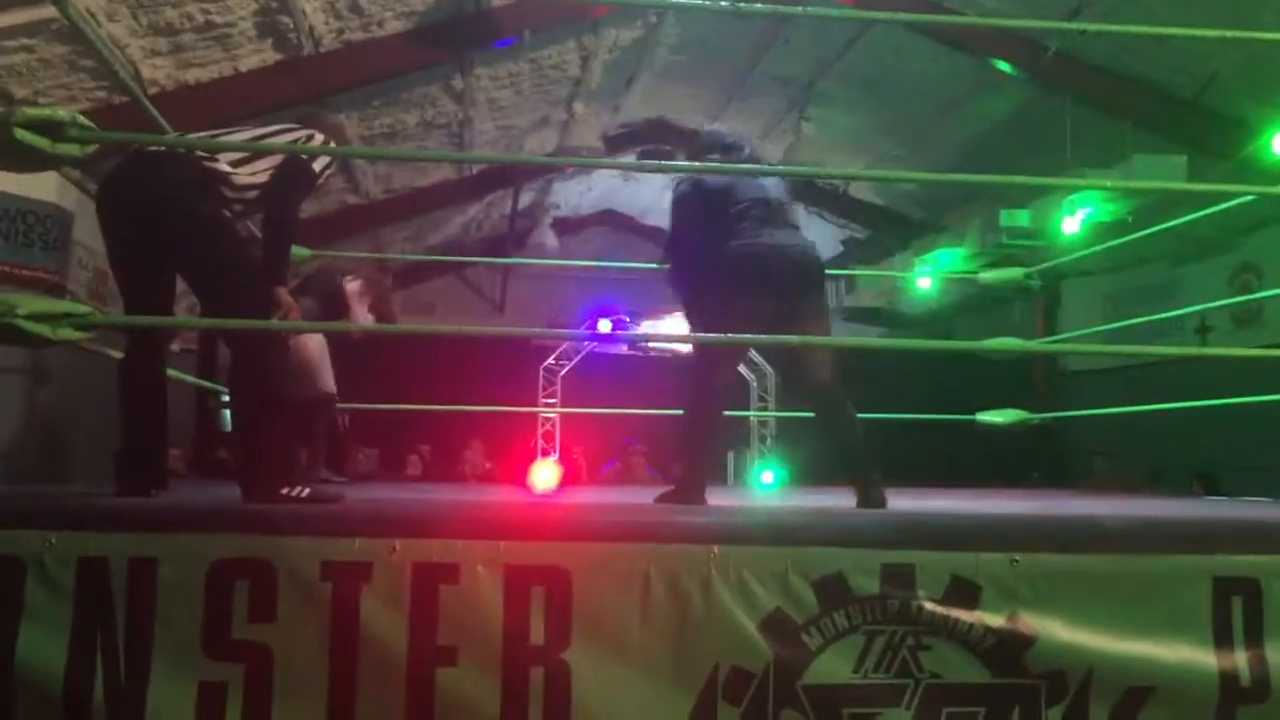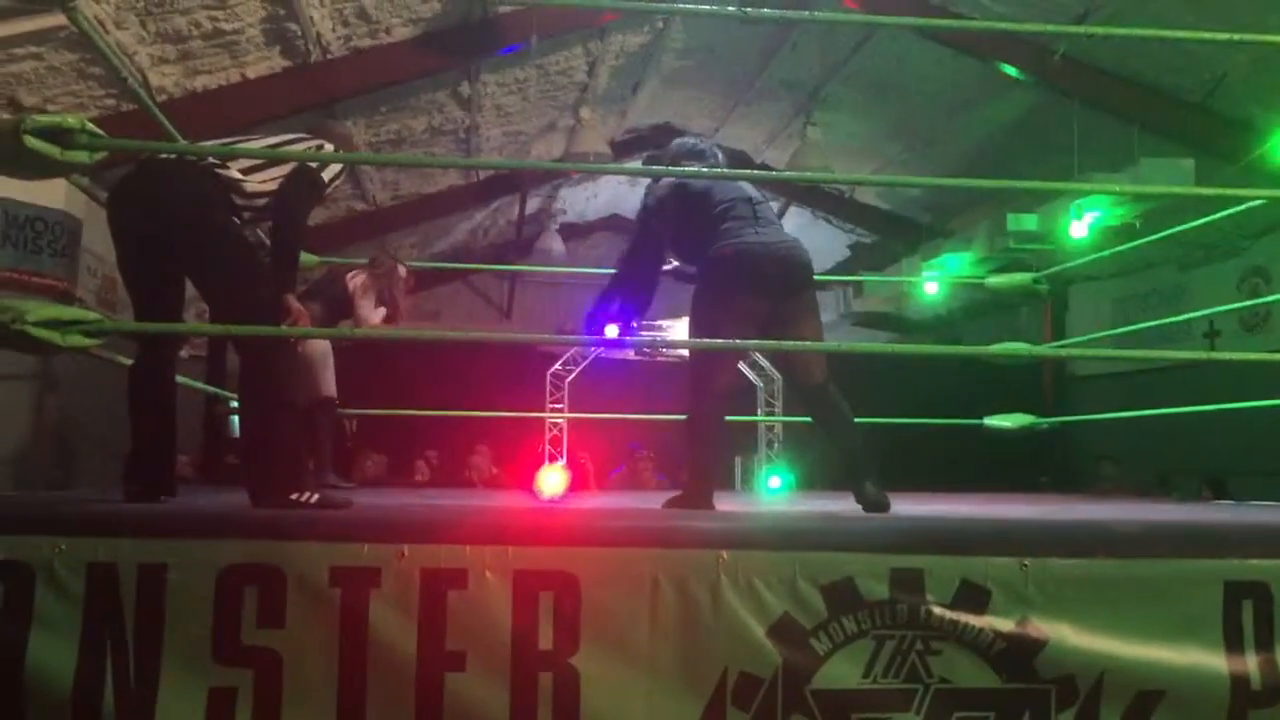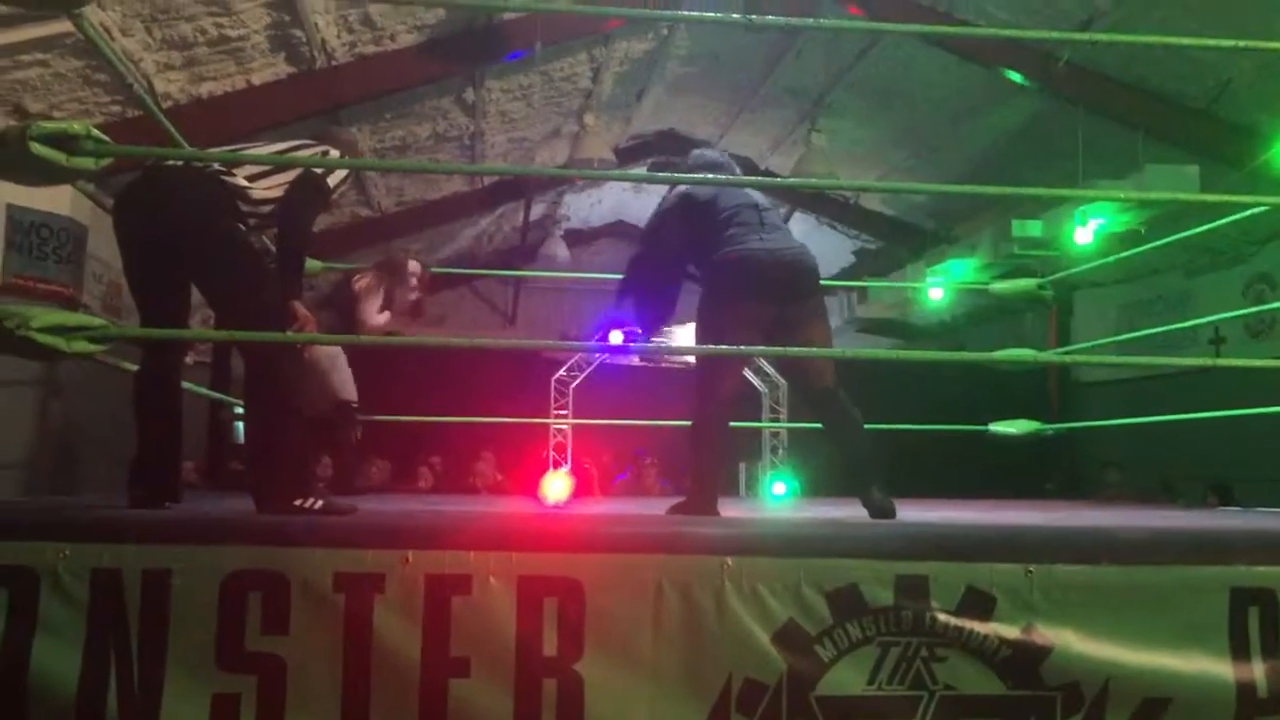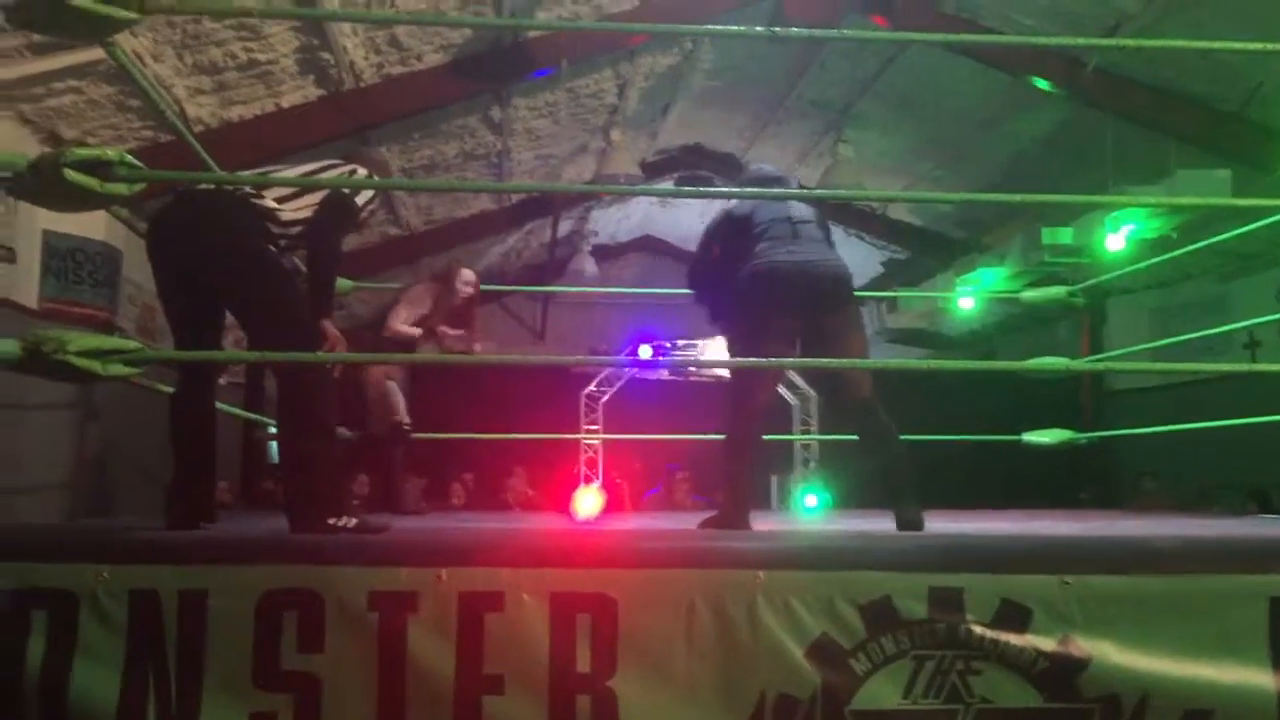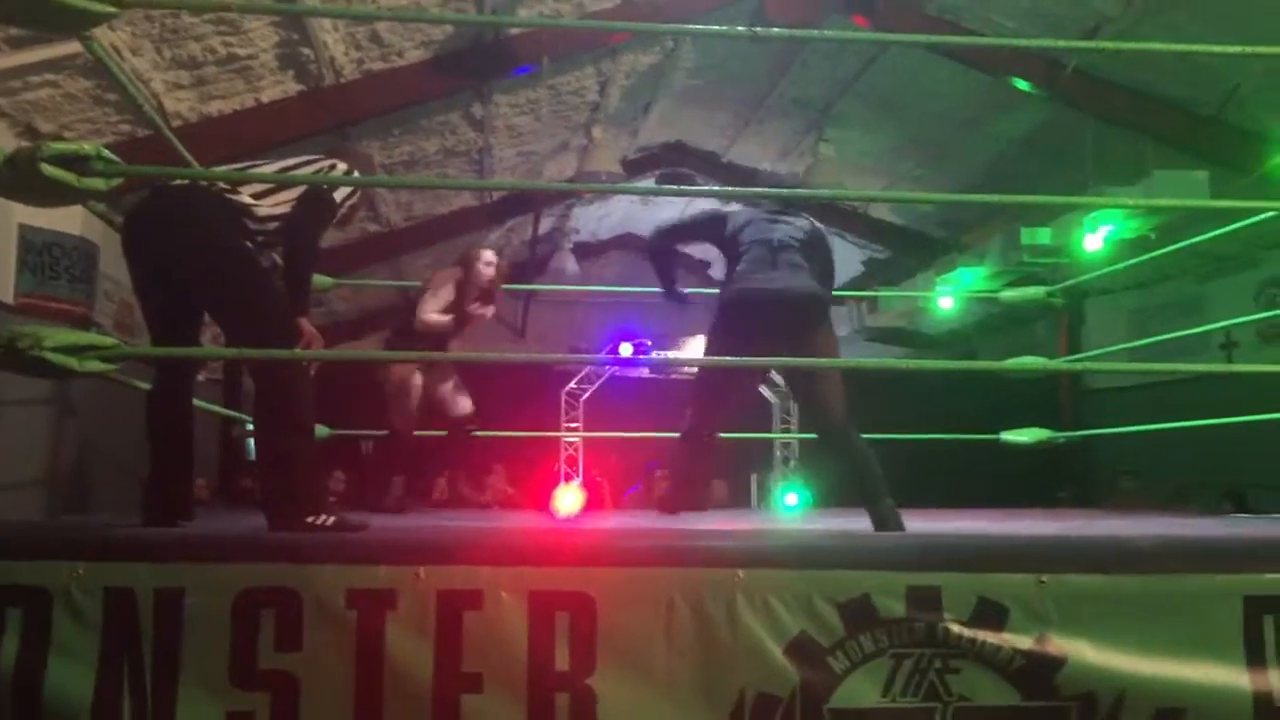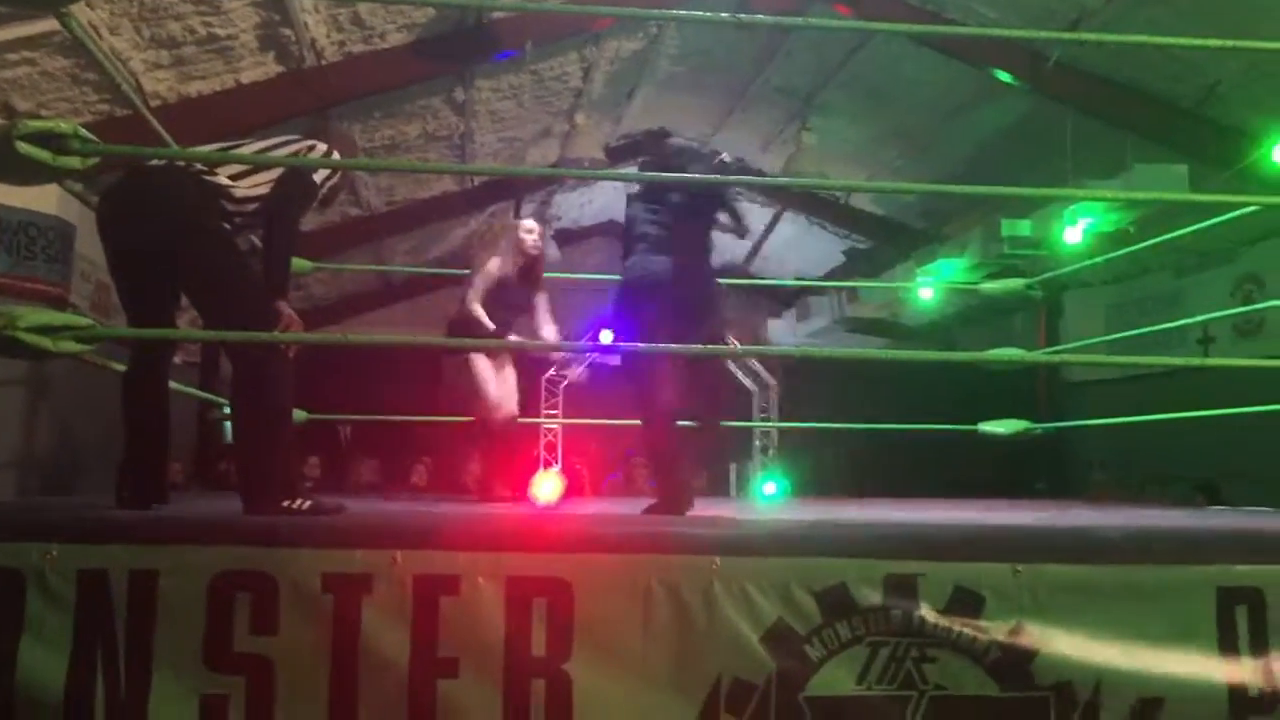
dt=0.3s
person 1, frame 1
left shoulder: (262, 138)
right shoulder: (320, 144)
right elbow: (281, 201)
right wrist: (275, 284)
left hip: (122, 183)
right hip: (184, 191)
left knee: (146, 334)
right knee: (256, 332)
left ankle: (137, 476)
right ankle: (271, 480)
person 1, frame 2
left shoulder: (271, 147)
right shoulder: (329, 155)
right elbow: (291, 208)
right wrist: (285, 291)
left hip: (133, 190)
right hip: (193, 199)
left knee: (156, 339)
right knee: (266, 339)
left ankle: (146, 481)
right ankle: (279, 486)
person 1, frame 3
left shoulder: (280, 155)
right shoulder: (336, 161)
right elbow: (296, 213)
right wrist: (291, 296)
left hip: (138, 197)
right hip: (200, 206)
left knee: (162, 347)
right knee: (271, 343)
left ankle: (151, 487)
right ankle: (285, 491)
person 1, frame 4
left shoulder: (307, 175)
right shoulder: (364, 179)
right elbow: (325, 232)
right wrist: (322, 317)
left hip: (172, 221)
right hip: (230, 229)
left knee: (197, 369)
right knee: (304, 365)
left ankle: (187, 508)
right ankle: (320, 512)
person 1, frame 5
left shoulder: (295, 169)
right shoulder: (345, 174)
right elbow: (304, 228)
right wrist: (298, 314)
left hip: (147, 217)
right hip: (207, 225)
left knee: (175, 365)
right knee: (281, 361)
left ankle: (164, 506)
right ankle: (297, 510)
person 1, frame 6
left shoulder: (270, 152)
right shoulder: (325, 156)
right elbow: (283, 210)
right wrist: (277, 297)
left hip: (123, 198)
right hip: (182, 207)
left knee: (150, 347)
right knee: (260, 346)
left ankle: (138, 488)
right ankle: (272, 494)
person 2, frame 1
left shoulder: (694, 182)
right shoulder: (772, 182)
left elbow: (685, 248)
left wrist: (694, 304)
left hip: (745, 271)
right hip: (804, 266)
left knee: (708, 384)
right knee: (823, 383)
left ankle: (691, 485)
right ankle: (868, 484)
person 2, frame 2
left shoulder: (672, 187)
right shoulder: (741, 185)
left elbow: (644, 254)
left wrist: (615, 306)
right wrist: (686, 269)
left hip: (736, 271)
right hip: (791, 263)
left knee: (709, 389)
right knee: (816, 385)
left ankle: (698, 492)
right ankle: (866, 483)
person 2, frame 3
left shoulder: (684, 196)
right shoulder: (756, 197)
left elbow: (651, 260)
left wrist: (650, 310)
right wrist: (700, 273)
left hip: (740, 276)
right hip: (798, 271)
left knee: (714, 395)
right knee: (824, 391)
left ankle: (702, 498)
right ankle: (873, 491)
person 2, frame 4
left shoulder: (734, 213)
right shoulder: (808, 212)
left elbow: (701, 277)
left wrist: (725, 307)
left hip: (772, 286)
right hip: (831, 283)
left knee: (748, 407)
right knee: (862, 402)
left ankle: (734, 511)
right ankle: (905, 504)
person 2, frame 5
left shoulder: (732, 217)
right shoulder: (810, 228)
left elbow: (662, 239)
right elbow: (825, 287)
left wrist: (668, 277)
left hip: (744, 313)
right hip: (803, 318)
left knee: (706, 412)
right knee: (834, 424)
left ankle: (689, 493)
right ankle: (883, 510)
person 2, frame 6
left shoulder: (637, 199)
right shoulder: (698, 195)
right elbow: (715, 179)
right wrist: (732, 213)
left hip: (639, 293)
right hip: (693, 291)
left knee: (655, 402)
right knee: (706, 391)
left ankle: (673, 492)
person 3, frame 1
left shoulder: (339, 281)
right shoulder: (360, 287)
right elbow: (358, 327)
right wrist: (372, 316)
right hip: (302, 323)
left knee: (302, 398)
right knee: (323, 394)
right ankle: (315, 466)
person 3, frame 2
left shoulder: (354, 278)
right shoulder: (366, 281)
right elbow: (367, 324)
right wrist: (386, 307)
right hip: (310, 327)
left knee: (307, 400)
right knee: (325, 399)
right ankle: (323, 472)
person 3, frame 3
left shoulder: (383, 288)
right shoulder: (375, 282)
left elbow: (374, 328)
right elbow: (367, 325)
left wrist: (398, 318)
right wrist: (396, 311)
left knee: (325, 411)
right knee: (347, 403)
right ankle: (346, 477)
person 3, frame 4
left shoulder: (449, 309)
right shoulder: (425, 293)
left elbow: (443, 345)
right elbow: (391, 328)
left wrist: (469, 348)
right wrist: (432, 332)
left hip: (398, 362)
left knee: (384, 429)
right knee: (399, 426)
right ankle: (395, 497)
person 3, frame 5
left shoulder: (476, 296)
right shoulder: (448, 283)
right elbow: (422, 320)
right wrist: (463, 318)
left hip: (433, 357)
right hip: (406, 354)
left knee: (465, 416)
right knee: (402, 429)
right ankle: (382, 494)
person 3, frame 6
left shoulder: (531, 276)
right shoulder: (496, 262)
left elbow: (544, 323)
right elbow: (471, 303)
right wrist: (497, 334)
left hip: (499, 348)
right hip: (471, 342)
left knee: (508, 415)
right knee: (494, 410)
left ankle: (491, 483)
